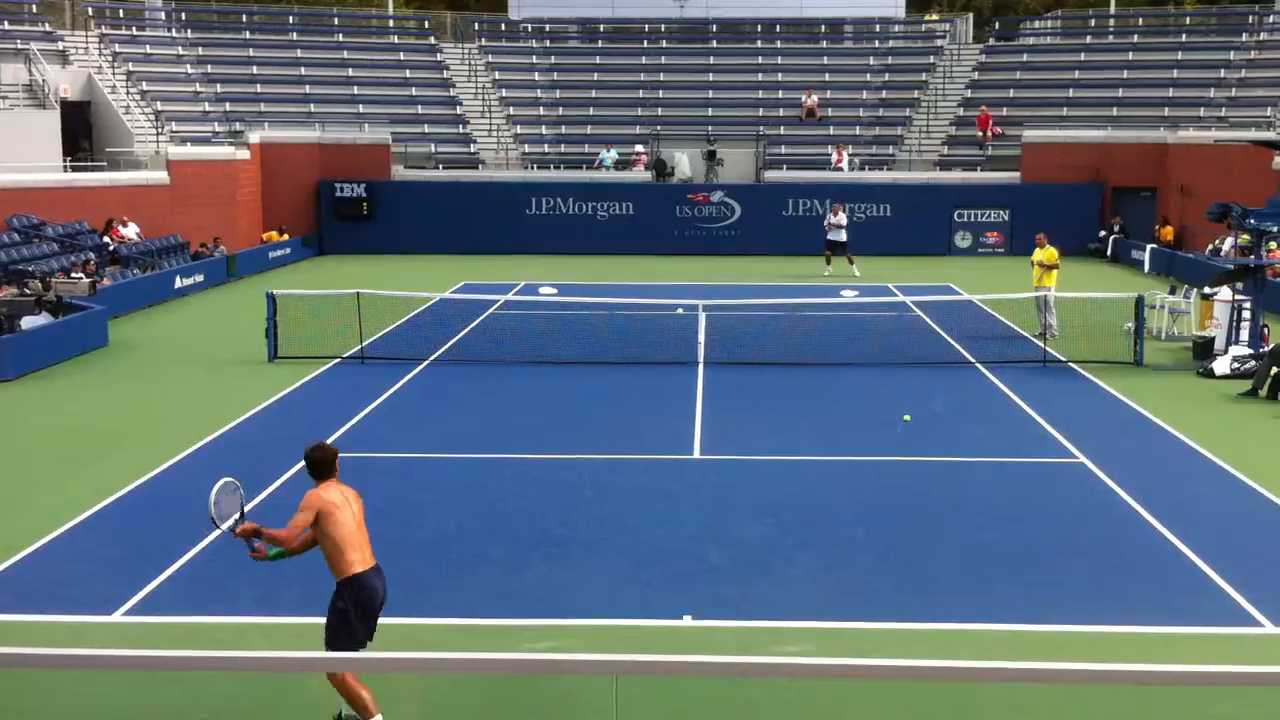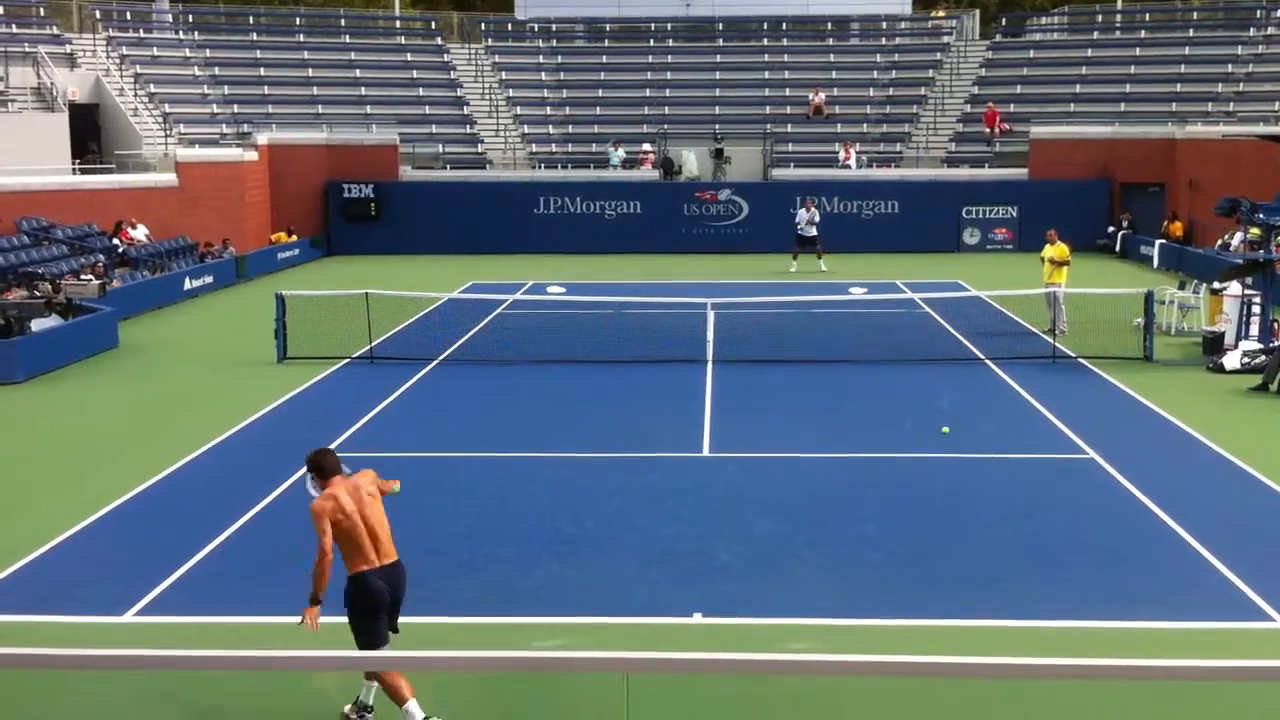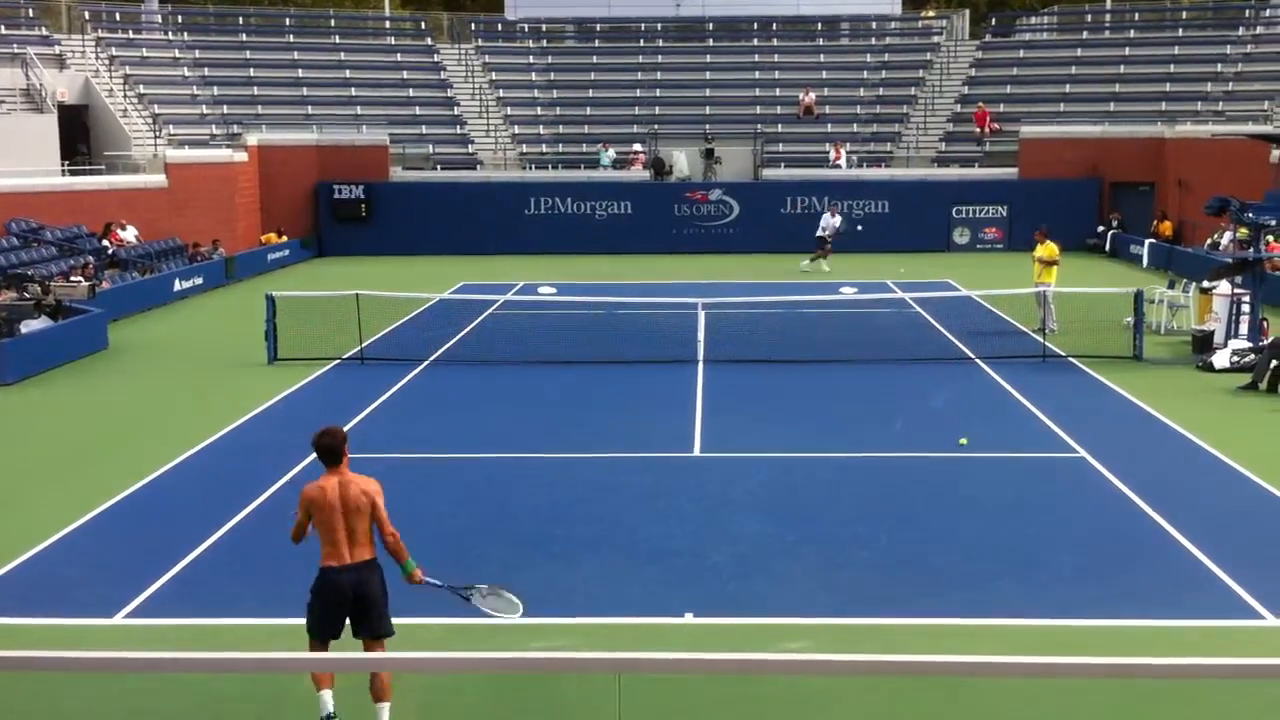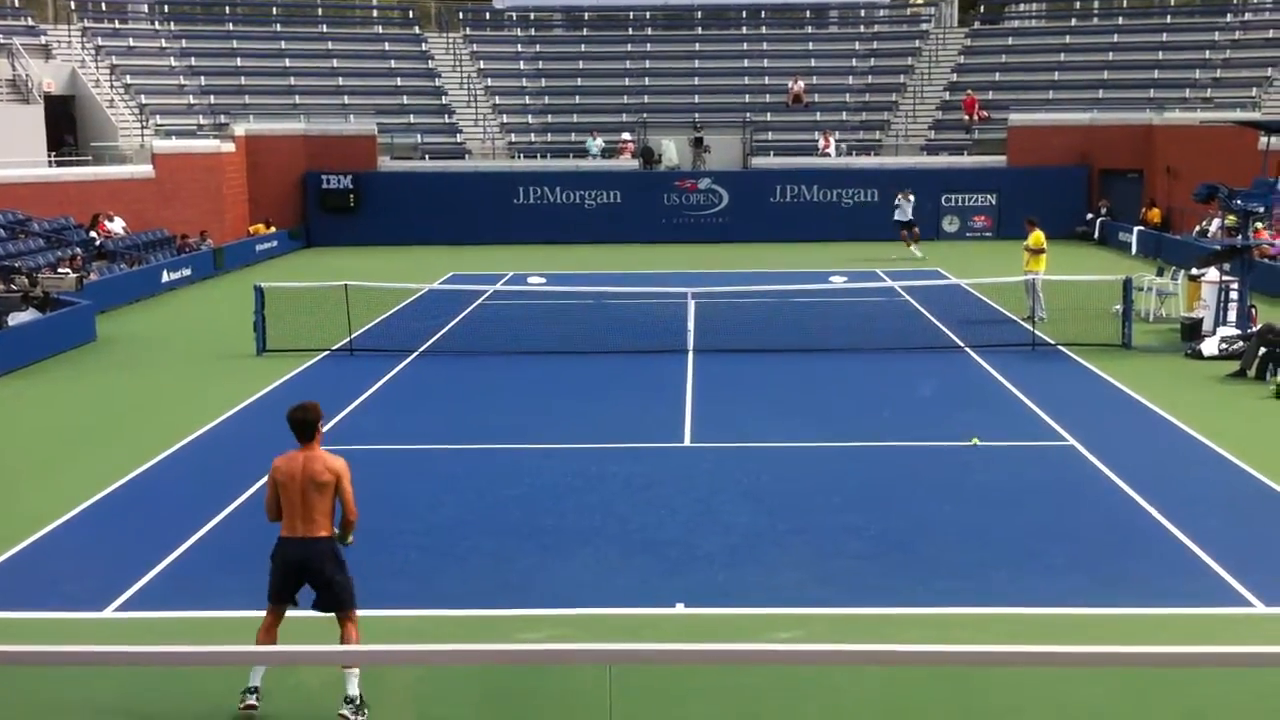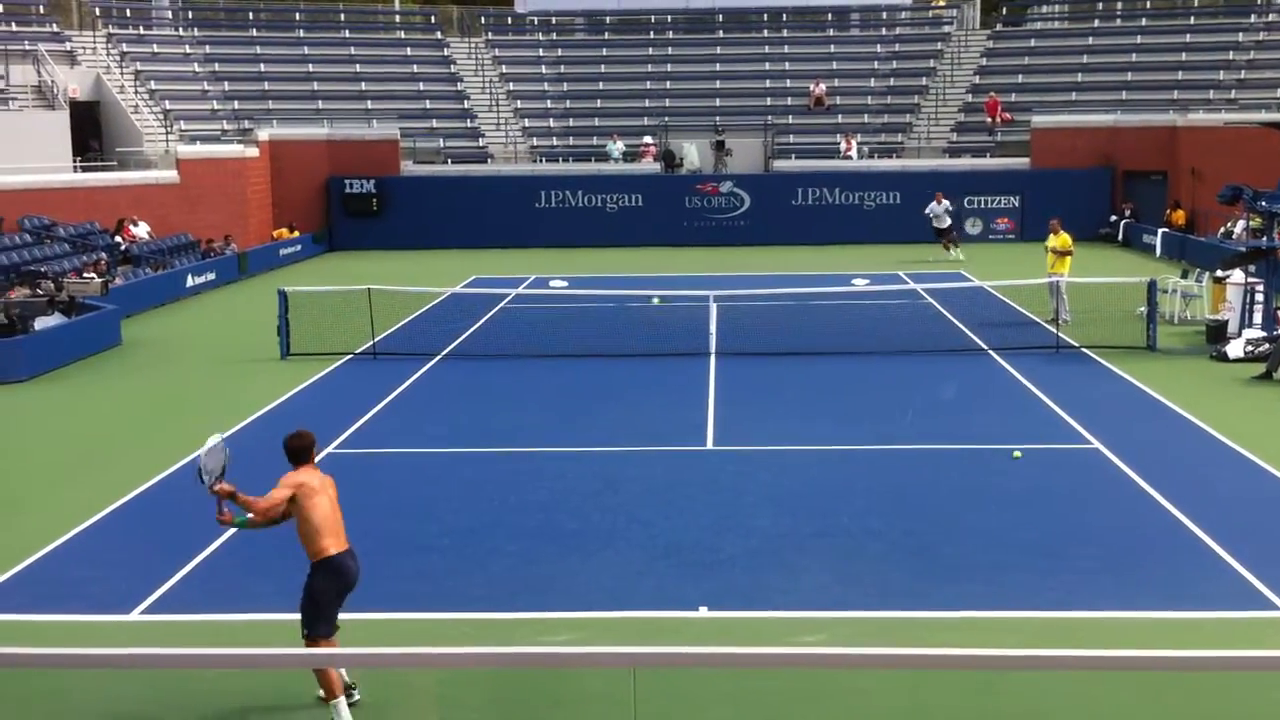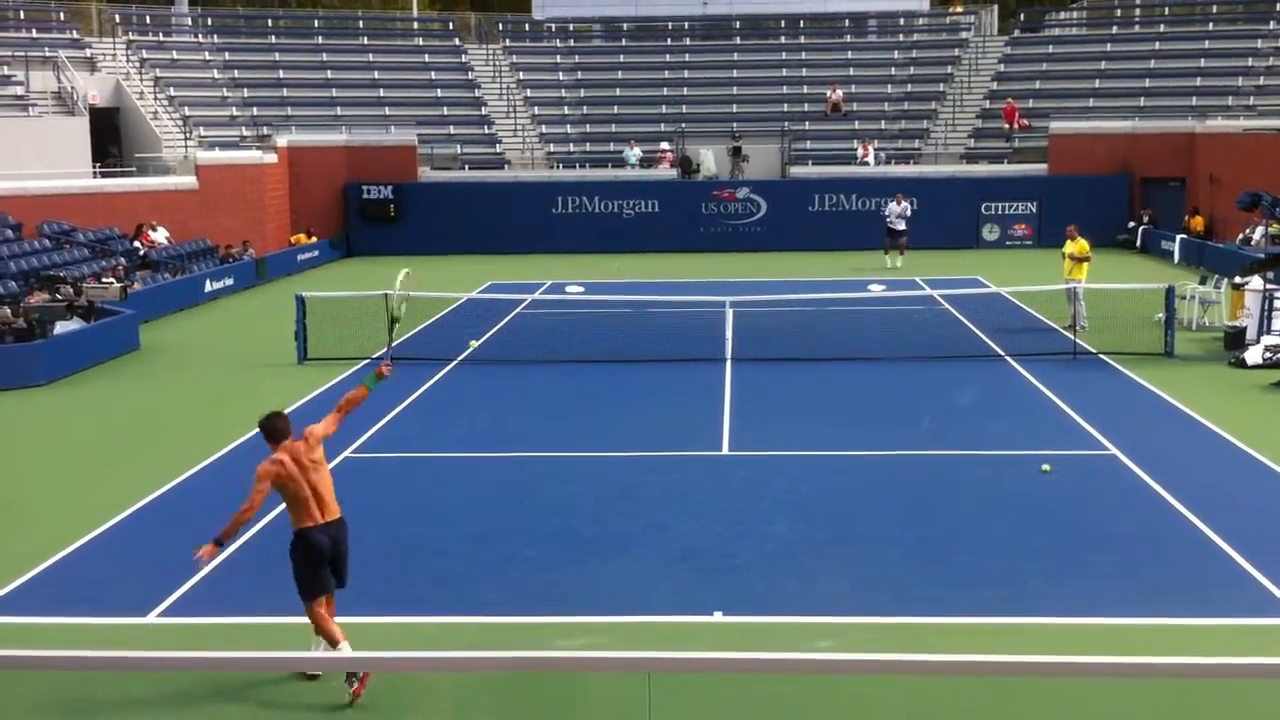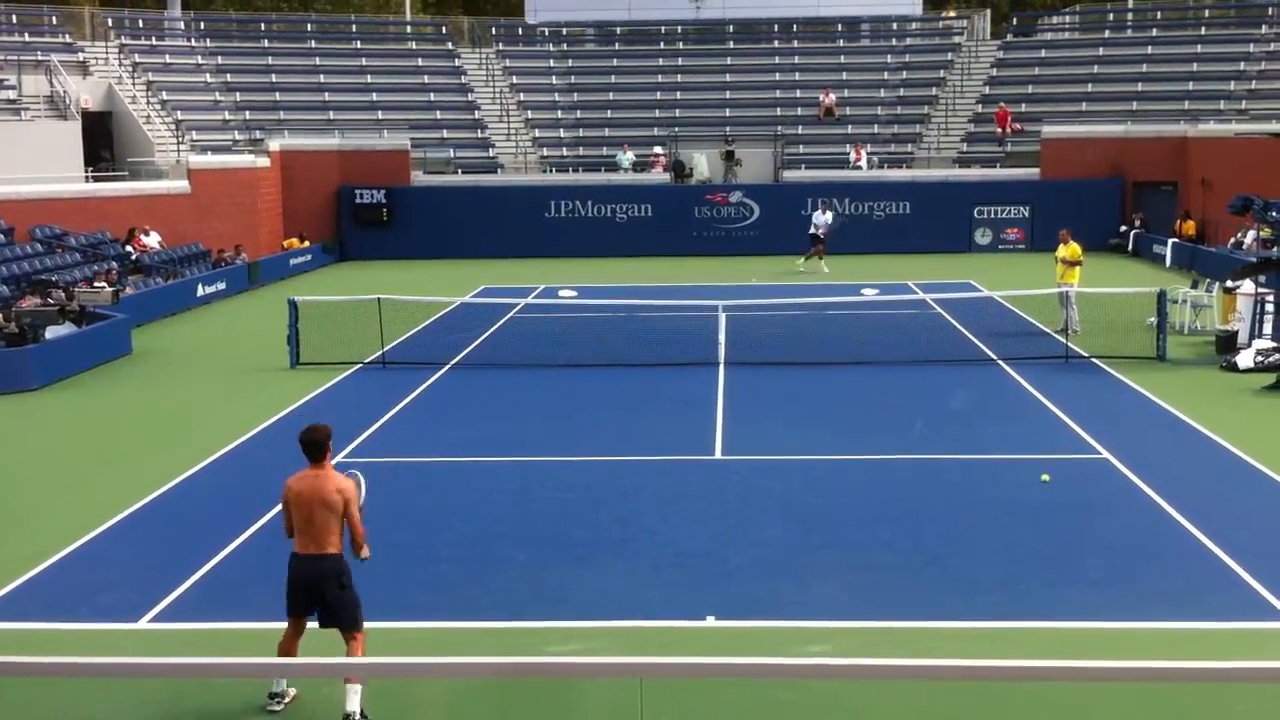
dt=0.7s
person 1, frame 1
left shoulder: (316, 497)
right shoulder: (350, 494)
left elbow: (288, 539)
right elbow: (315, 536)
left wrist: (256, 530)
right wrist: (271, 554)
left hip: (355, 587)
right hip: (373, 579)
left knee: (340, 672)
right knee: (341, 652)
person 1, frame 2
left shoulder: (322, 505)
right shoulder: (365, 480)
left elbow: (325, 555)
right elbow: (392, 487)
left wrist: (314, 602)
right wrist: (390, 487)
left hip: (365, 586)
right hip: (396, 573)
right knee: (377, 647)
person 1, frame 3
left shoulder: (310, 492)
right shoulder: (368, 486)
left elbow: (296, 537)
right elbow: (389, 535)
right wrist: (409, 568)
left hip: (332, 578)
right hip: (368, 574)
left knee: (318, 649)
right knee: (376, 653)
person 1, frame 4
left shoulder: (277, 466)
right shoulder: (335, 465)
left elbow: (273, 514)
right elbow: (350, 515)
right wrist: (344, 536)
left hip: (286, 549)
right hip: (321, 551)
left knee: (272, 617)
right knee: (348, 621)
left ankle: (252, 691)
person 1, frame 5
left shoulder: (294, 480)
right shoulder: (325, 480)
left elbow: (262, 509)
right elbow: (277, 516)
left wrist: (232, 494)
right wrist: (236, 521)
left hip: (329, 568)
right hip: (347, 562)
left knee: (315, 649)
right knee: (320, 625)
right ankle: (345, 685)
person 1, frame 6
left shoulder: (269, 468)
right shoulder: (311, 440)
left elbow: (249, 511)
right elbow: (342, 408)
left wrist: (218, 542)
right wrist: (375, 378)
left hip: (309, 539)
right hip: (337, 531)
left knee: (317, 610)
right knee: (326, 600)
left ankle: (353, 667)
right ankle: (316, 658)
person 1, frame 7
left shoulder: (291, 484)
right shoulder: (345, 485)
left elbow: (290, 531)
right elbow: (357, 535)
right wrist: (361, 548)
left hip: (298, 564)
right hip: (328, 567)
left knee: (295, 627)
right knee: (355, 636)
left ankle: (277, 692)
